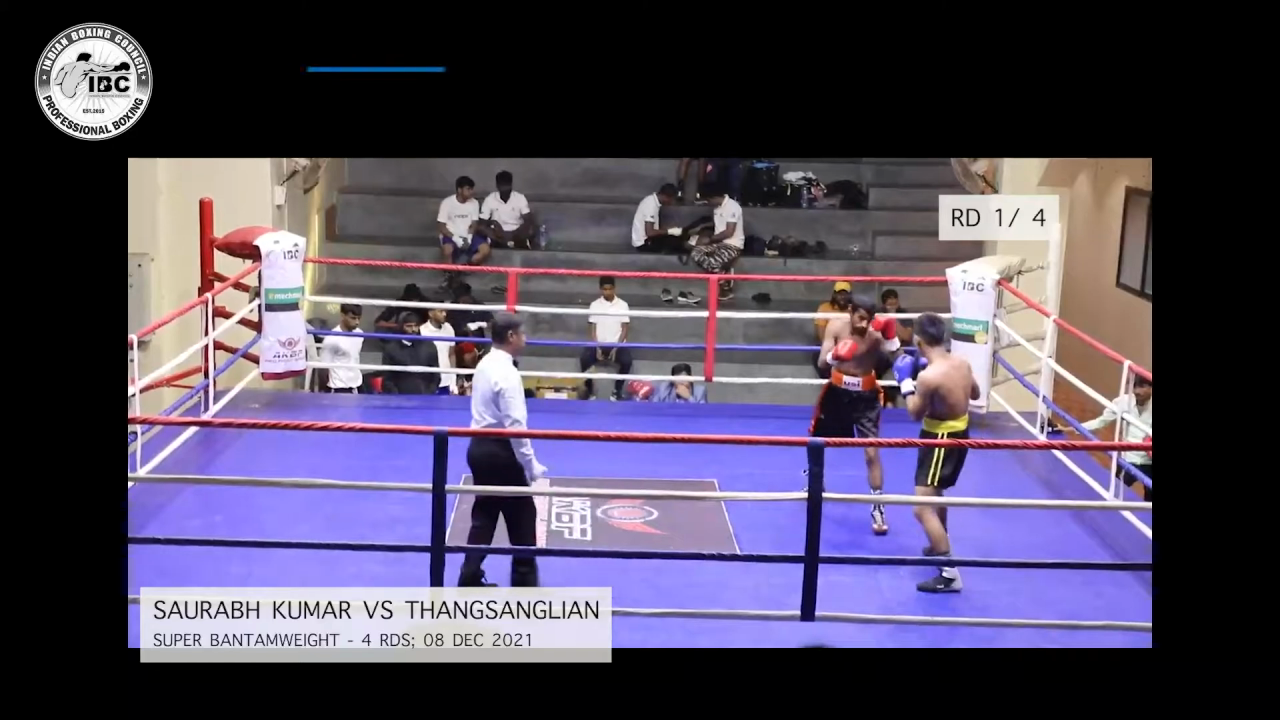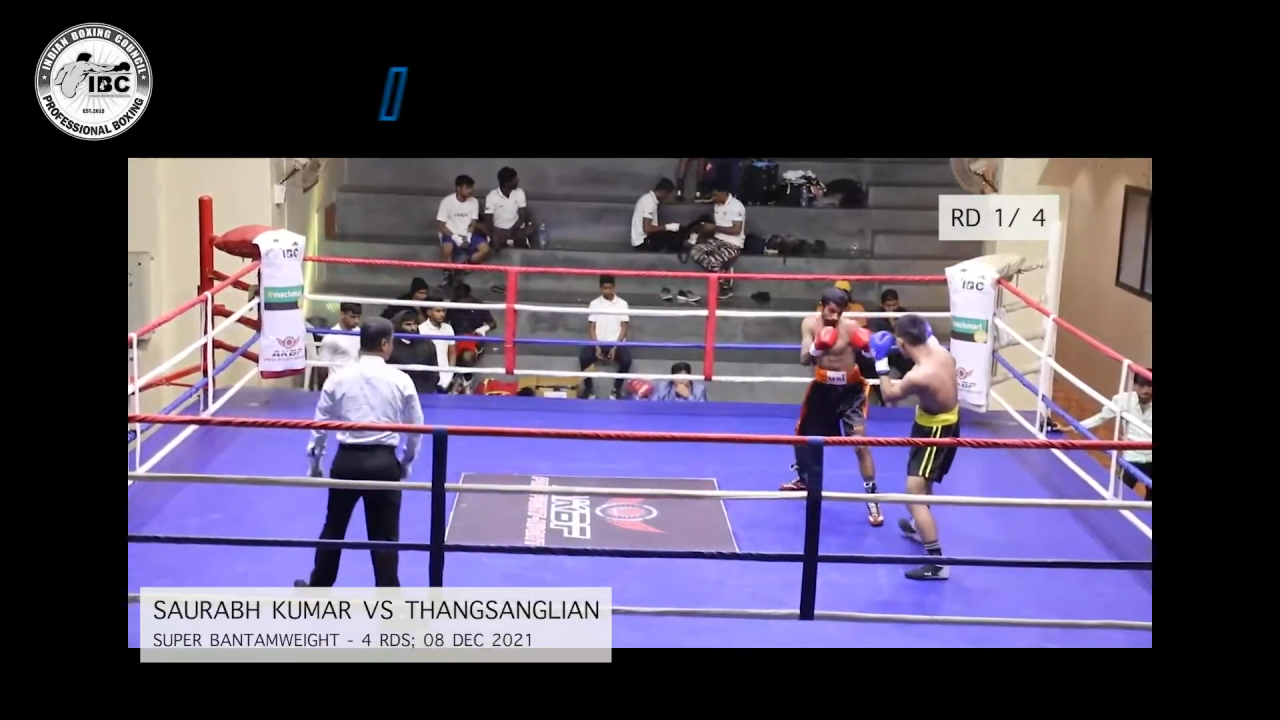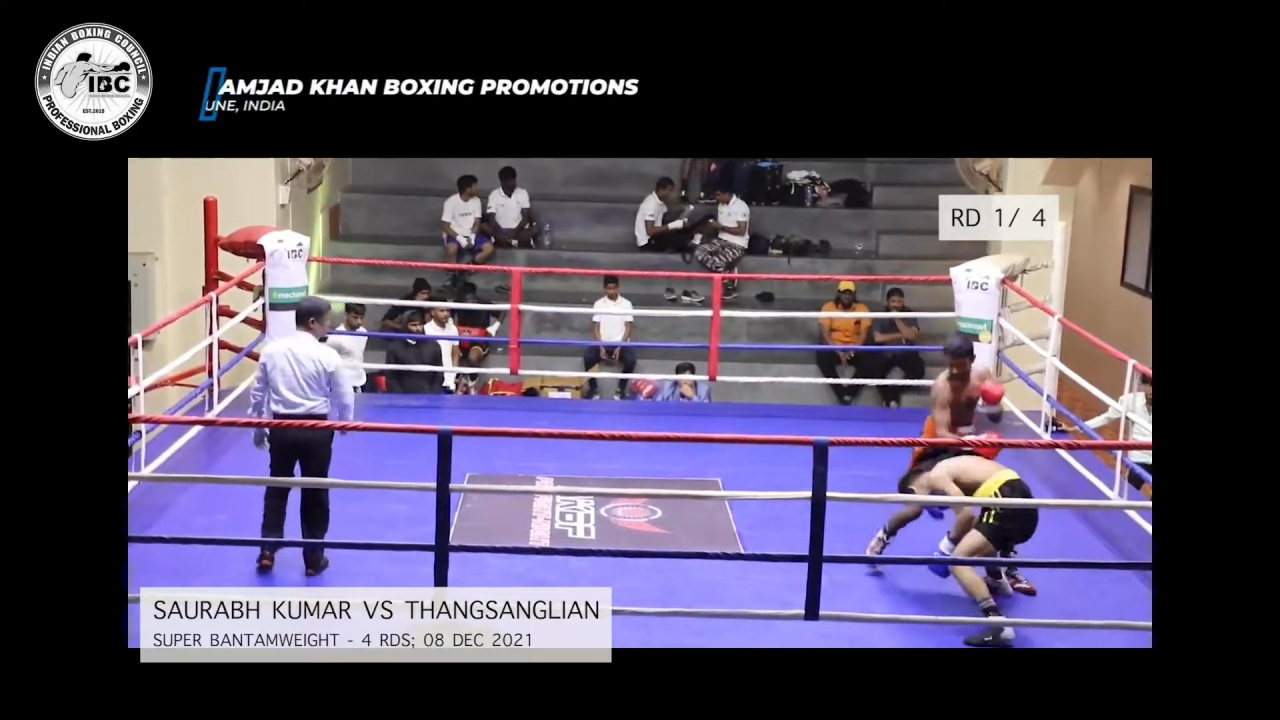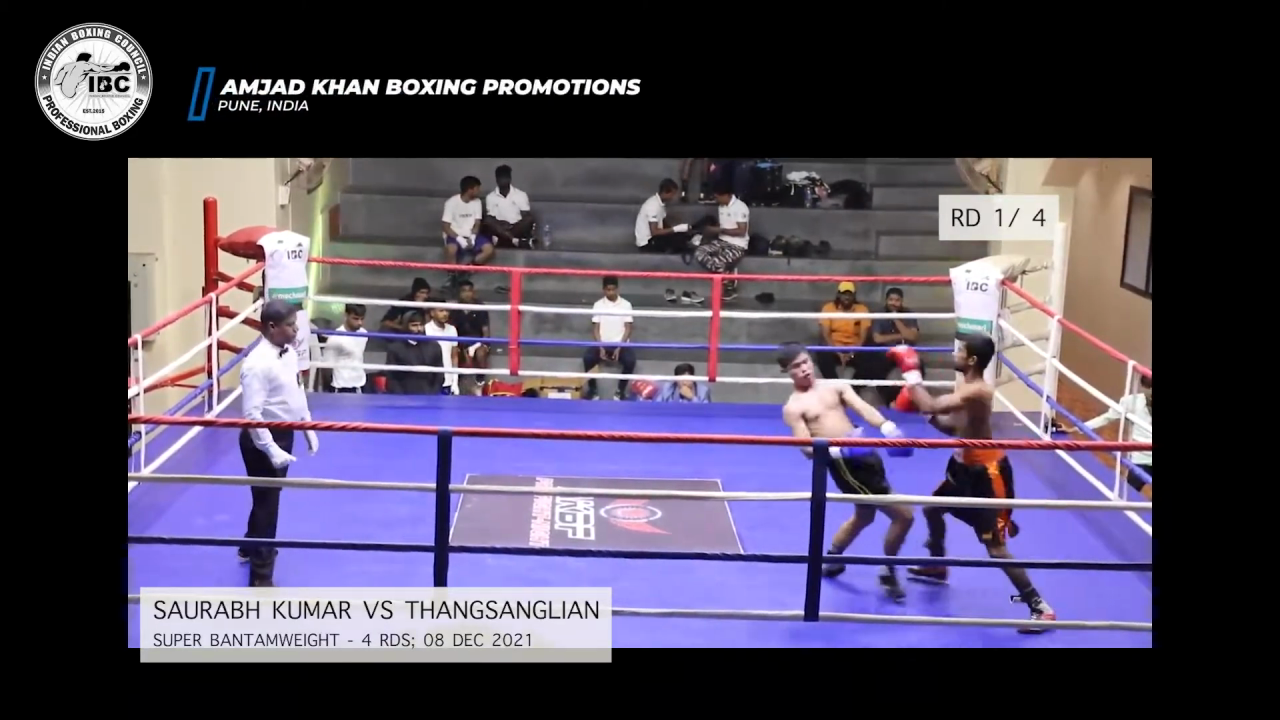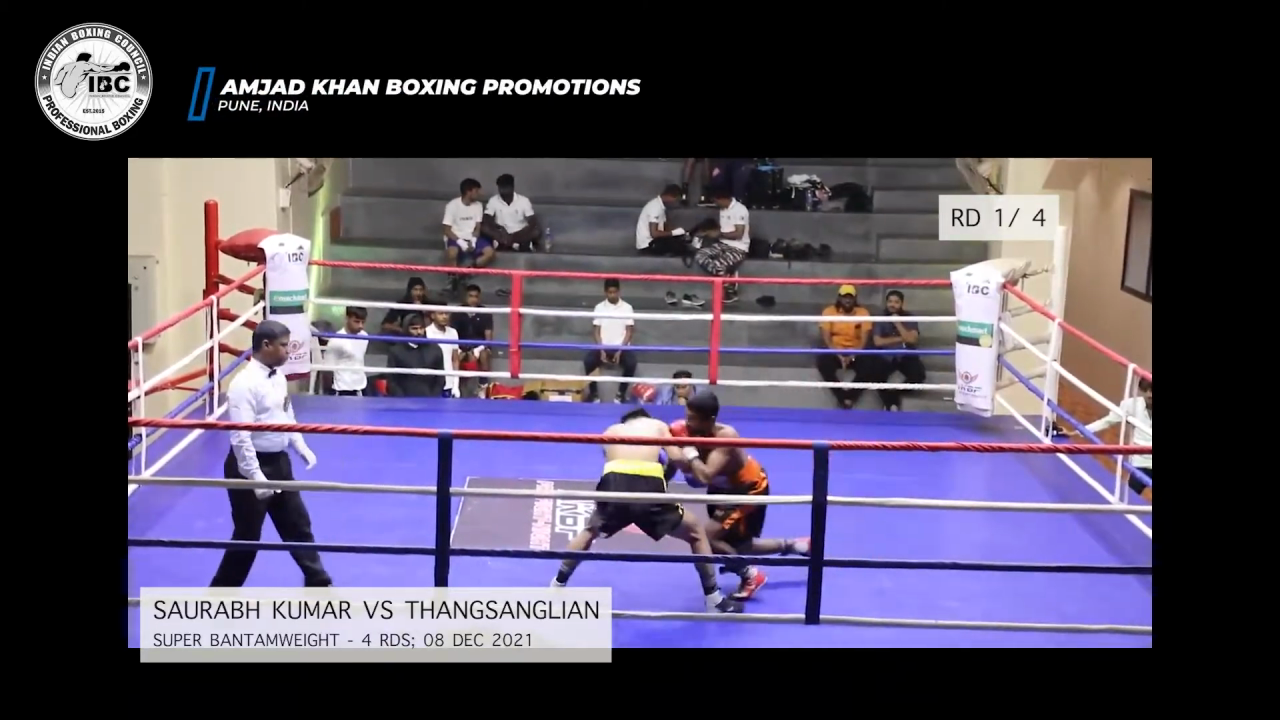
dt=1s
person 1, frame 1
left shoulder: (485, 365)
right shoulder: (506, 373)
right elbow: (514, 424)
right wrist: (531, 464)
left hip: (479, 447)
right hip: (499, 452)
left knee: (484, 517)
right knee: (522, 517)
left ankle: (471, 579)
right ankle: (524, 583)
person 1, frame 2
left shoulder: (339, 377)
right shoulder: (400, 380)
left elbow: (321, 423)
right elbow: (415, 427)
left wrist: (314, 461)
right wrist: (407, 461)
left hip: (347, 459)
right hip: (383, 461)
left knee: (333, 528)
right knee: (384, 535)
left ankle: (319, 585)
person 1, frame 3
left shoulder: (271, 351)
right shoulder: (327, 356)
left elbow: (257, 393)
right elbow: (344, 397)
left wrist: (258, 427)
right wrist: (345, 423)
left hip: (281, 429)
right hip: (315, 430)
left knee: (276, 489)
right knee: (316, 495)
left ankle: (268, 550)
right ankle: (314, 558)
person 1, frame 4
left shoulder: (289, 354)
right shoulder: (258, 363)
left elbow: (298, 394)
right elbow: (252, 413)
left wrist: (309, 429)
right wrist: (271, 450)
left hip: (284, 434)
right hip: (265, 441)
left knee: (270, 499)
right knee: (267, 502)
left ankle: (252, 546)
right ankle: (261, 576)
person 1, frame 5
left shoulder: (278, 379)
right shoulder: (245, 385)
right elbow: (240, 437)
left wrist: (301, 447)
right wrist: (255, 478)
left hip: (277, 461)
right hip: (250, 465)
left knee: (298, 523)
right knee: (248, 534)
left ankle: (318, 582)
person 2, frame 1
left shoulder: (876, 334)
right shoulder: (835, 328)
left elbow: (894, 355)
right elbow: (822, 363)
left wrist: (890, 335)
right wrist: (832, 357)
left hip: (865, 395)
right hip: (836, 391)
left knee: (871, 453)
left ankle: (878, 509)
person 2, frame 2
left shoulder: (851, 327)
right shoulder: (810, 323)
right elbow: (805, 359)
left wrist: (869, 348)
right wrist: (816, 348)
left hip: (850, 389)
right hip: (823, 387)
left knee: (860, 444)
right knee: (802, 438)
left ankle: (872, 498)
right ankle: (804, 480)
person 2, frame 3
left shoulder: (982, 374)
right shoulder: (942, 386)
left elbow: (994, 406)
right elbow: (942, 432)
left wrist: (993, 398)
right hip: (939, 445)
right knee: (917, 507)
left ankle: (1007, 571)
right ankle: (884, 536)
person 2, frame 4
left shoulder: (975, 392)
right shoulder: (969, 387)
left elbow: (931, 407)
right elbow: (951, 427)
left wrist: (911, 372)
right wrist: (935, 415)
left hip: (986, 473)
right hip: (966, 467)
left knee: (995, 548)
right knee: (931, 510)
left ankle: (1041, 607)
right ankle: (936, 566)
person 2, frame 5
left shoulder: (727, 436)
right shoulder: (691, 431)
left elbow: (705, 477)
left wrist: (688, 449)
left hip: (750, 487)
right hip: (724, 486)
left knee: (709, 535)
right knee: (740, 544)
left ankle: (751, 576)
right ankle: (799, 546)
person 3, frame 1
left shoulder: (927, 377)
right shoulder: (961, 363)
left elbow: (915, 414)
right elbow: (975, 393)
left wrist: (905, 381)
left hip: (939, 440)
right hip: (958, 435)
left knee: (923, 509)
right knee: (935, 497)
left ankle: (949, 574)
right ankle: (939, 547)
person 3, frame 2
left shoulder: (918, 376)
right shoulder: (942, 353)
left elbow: (889, 395)
left wrist: (881, 360)
right wrist: (930, 335)
left hip: (935, 433)
right hip: (946, 427)
left knee: (915, 498)
right knee: (922, 485)
left ankle: (936, 563)
right ankle: (919, 528)
person 3, frame 3
left shoulder: (935, 479)
right shoulder: (943, 468)
left elbow: (965, 511)
left wrist: (947, 543)
left hip: (1006, 498)
right hip: (1019, 490)
left knee: (958, 563)
left ankle: (999, 626)
person 3, frame 4
left shoulder: (835, 387)
right shoulder: (793, 407)
left elbow: (863, 409)
right elbow: (808, 448)
left wrist: (887, 428)
right wrist: (837, 452)
left hip: (864, 453)
right hip: (845, 463)
left knee: (864, 516)
right knee: (904, 516)
left ankle: (829, 561)
right ankle: (889, 575)
person 3, frame 5
left shoulder: (611, 432)
right shoulder: (659, 427)
left hip: (613, 484)
right hip: (648, 488)
left knee: (590, 532)
right knee: (696, 534)
left ankle: (558, 585)
right ankle: (714, 600)
